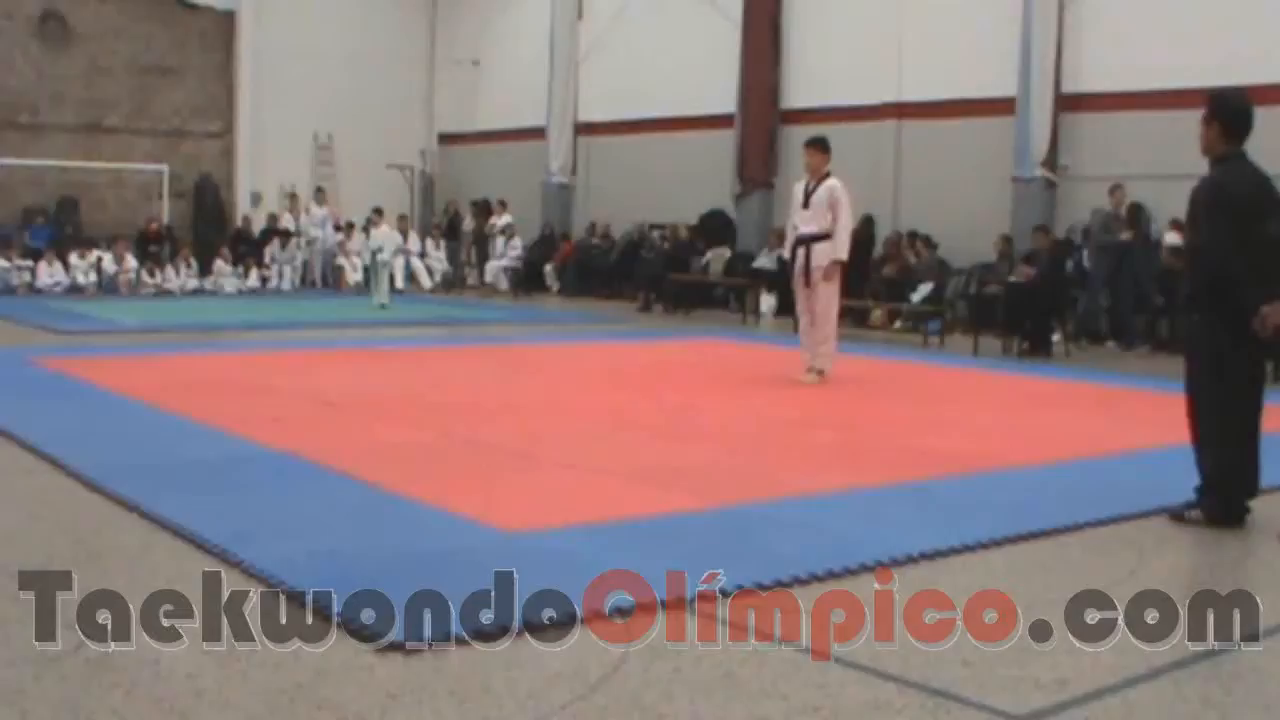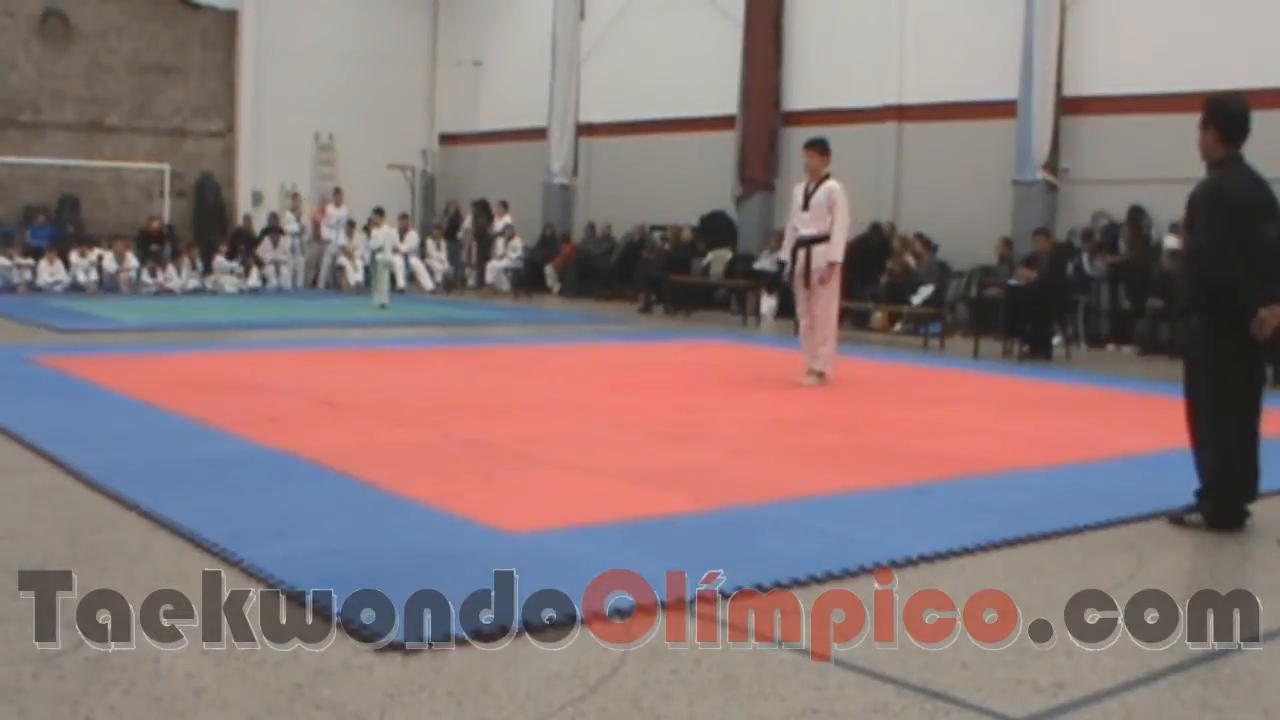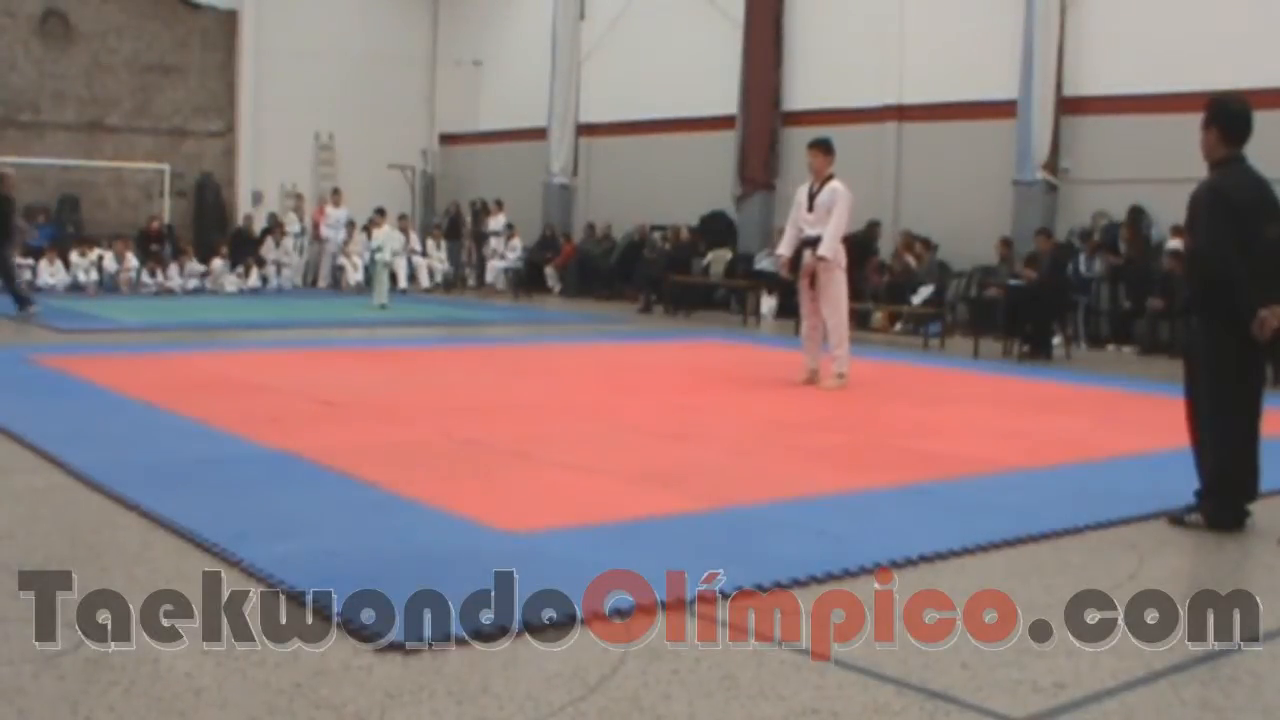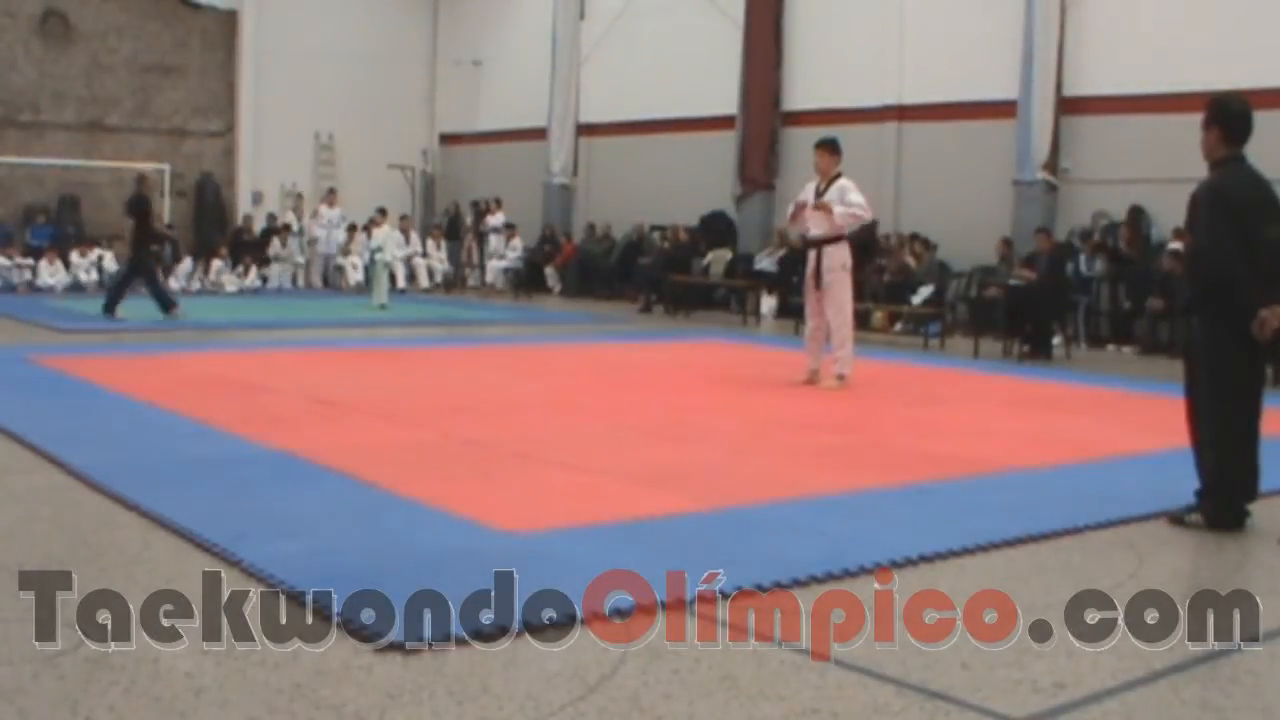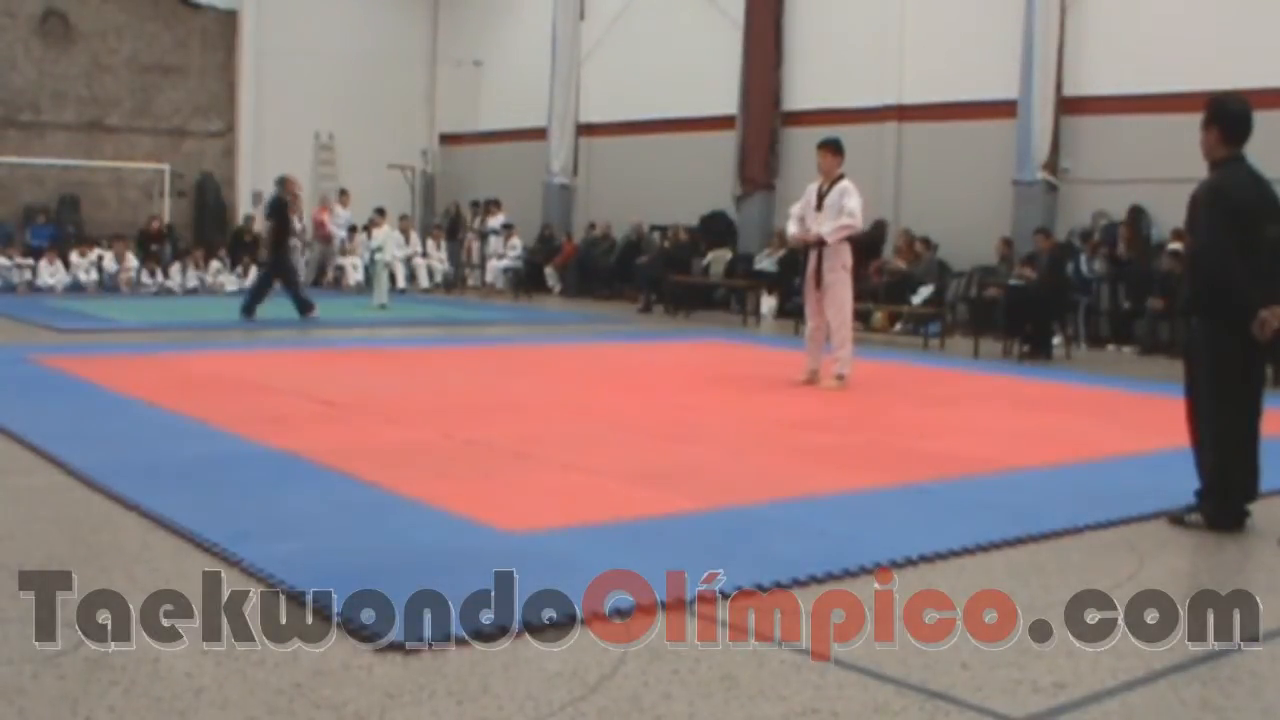
dt=1s
person 1, frame 1
left shoulder: (1213, 188)
left elbow: (1211, 258)
left hip: (1218, 313)
left knee: (1214, 407)
right knee: (1241, 403)
left ankle: (1221, 501)
right ankle: (1235, 495)
person 1, frame 2
left shoulder: (1211, 191)
left elbow: (1210, 261)
left hip: (1217, 316)
left knee: (1213, 411)
right knee: (1240, 408)
left ankle: (1219, 505)
right ankle: (1234, 499)
person 1, frame 3
left shoulder: (1212, 192)
left elbow: (1211, 262)
left hip: (1218, 317)
left knee: (1214, 411)
right knee: (1240, 408)
left ankle: (1220, 506)
right ankle: (1234, 499)
person 1, frame 4
left shoulder: (1212, 191)
left elbow: (1210, 262)
left hip: (1218, 316)
left knee: (1214, 410)
right knee: (1241, 407)
left ankle: (1220, 505)
right ankle: (1234, 499)
person 1, frame 5
left shoulder: (1212, 191)
left elbow: (1209, 262)
left hip: (1217, 317)
left knee: (1214, 411)
right knee: (1241, 408)
left ankle: (1219, 506)
right ankle: (1234, 500)
person 2, frame 1
left shoulder: (835, 188)
right shoulder: (799, 188)
left elbow: (843, 226)
left wrist: (836, 260)
right wrist: (790, 256)
left hip: (824, 254)
right hip: (801, 254)
left knee: (824, 311)
right knee: (804, 311)
left ankle: (821, 365)
right ankle: (812, 362)
person 2, frame 2
left shoulder: (834, 190)
right shoulder: (799, 190)
left elbow: (839, 229)
left wrist: (831, 263)
right wrist: (788, 261)
left hip: (823, 256)
right hip: (801, 256)
left knee: (824, 314)
right knee: (804, 314)
left ankle: (821, 368)
right ankle: (812, 365)
person 2, frame 3
left shoulder: (838, 191)
right shoulder: (803, 191)
left elbow: (836, 228)
right elbow: (793, 226)
left wrist: (819, 257)
right wrist: (785, 255)
left hip: (829, 257)
right hip: (805, 256)
left knee: (834, 314)
right knee: (809, 315)
left ankle: (840, 372)
right ankle: (812, 368)
person 2, frame 4
left shoulder: (845, 187)
right shoulder: (810, 188)
left elbow: (863, 213)
right elbow: (797, 223)
left wrist: (832, 210)
right wrist: (795, 212)
left hip: (835, 255)
right hip: (813, 255)
left knee: (838, 314)
right knee: (813, 315)
left ankle: (841, 372)
right ankle: (813, 368)
person 2, frame 5
left shoulder: (847, 189)
right shoulder: (812, 189)
left elbow: (853, 221)
right elbow: (796, 215)
left wrist: (820, 234)
right wrist: (795, 233)
left hip: (836, 255)
right hip: (814, 256)
left knee: (838, 315)
right knee: (813, 315)
left ankle: (841, 372)
right ankle: (813, 369)
